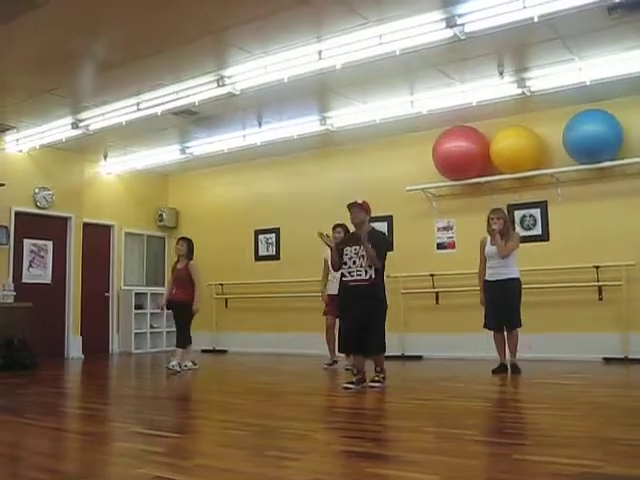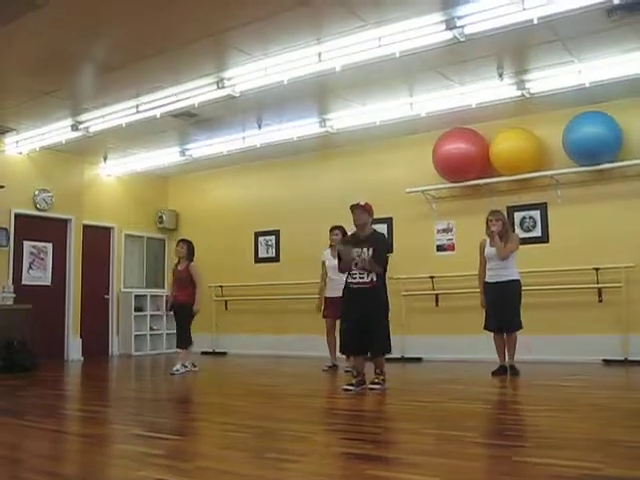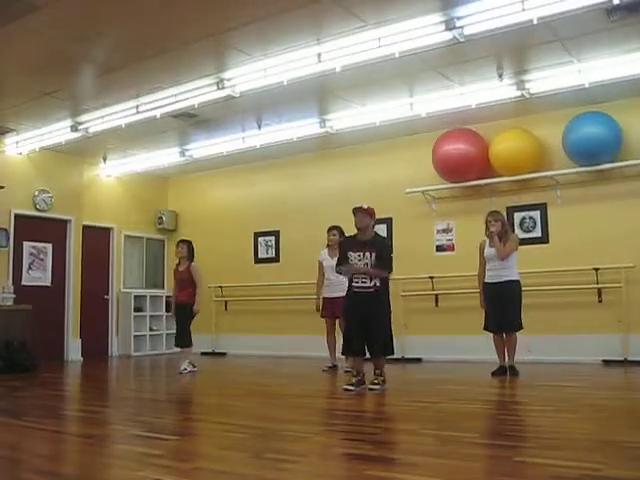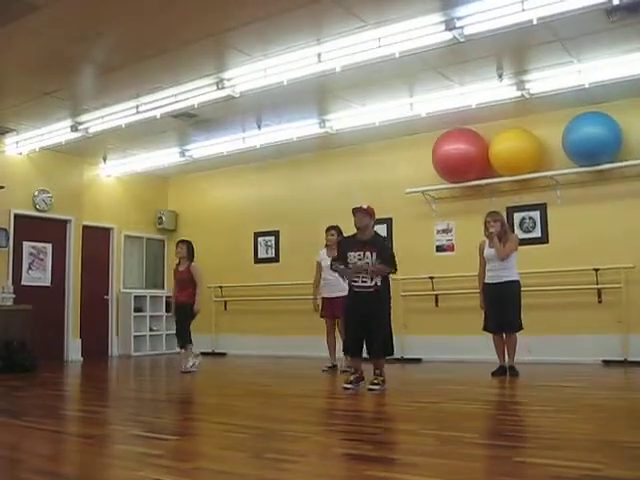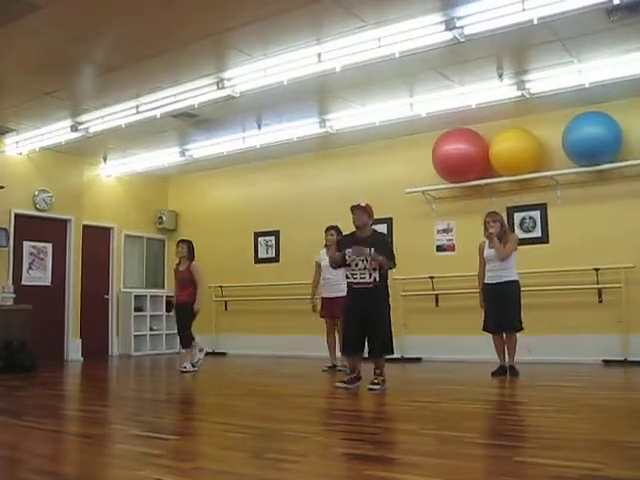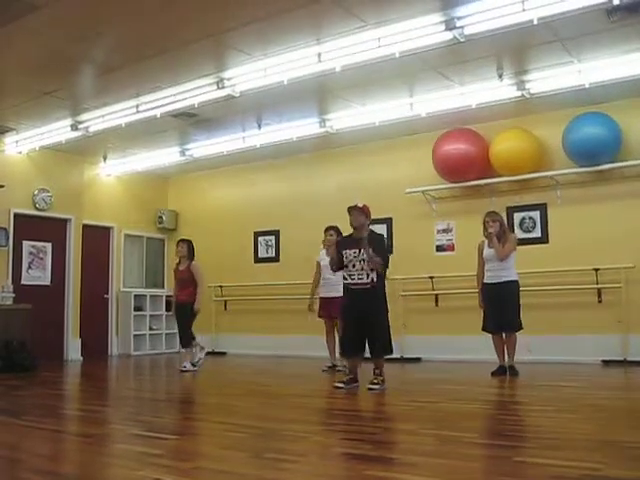
dt=0.1s
person 1, frame 1
left shoulder: (378, 237)
right shoulder: (346, 240)
left elbow: (378, 264)
right elbow: (335, 267)
left wrist: (365, 242)
right wrist: (333, 248)
left hip: (373, 296)
right hip: (349, 296)
left knee: (374, 337)
right knee: (351, 337)
left ankle: (380, 372)
right ankle: (359, 375)
person 1, frame 2
left shoulder: (379, 239)
right shoulder: (348, 241)
left elbow: (376, 267)
right elbow: (343, 269)
left wrist: (353, 256)
right wrist: (345, 256)
left hip: (375, 297)
right hip: (352, 297)
left knee: (377, 339)
right knee: (354, 339)
left ankle: (379, 375)
right ankle: (359, 376)
person 1, frame 3
left shoulder: (381, 243)
right shoulder: (347, 243)
left elbow: (385, 272)
right elbow: (341, 267)
left wrist: (360, 270)
right wrist: (346, 271)
left hip: (377, 300)
right hip: (354, 299)
left knee: (378, 340)
right knee: (353, 341)
left ankle: (379, 376)
right ankle: (358, 376)
person 1, frame 4
left shoulder: (381, 243)
right shoulder: (346, 243)
left elbow: (390, 268)
right elbow: (336, 264)
left wrist: (365, 268)
right wrist: (342, 270)
left hip: (377, 300)
right hip: (355, 299)
left knee: (378, 340)
right knee: (351, 339)
left ankle: (379, 376)
right ankle: (356, 373)
person 1, frame 5
left shoulder: (380, 239)
right shoulder: (345, 241)
left elbow: (390, 264)
right elbow: (336, 264)
left wrist: (369, 254)
right wrist: (334, 256)
left hip: (376, 297)
right hip: (354, 297)
left knee: (378, 338)
right knee: (351, 338)
left ankle: (379, 375)
right ankle: (354, 374)
person 1, frame 6
left shoulder: (377, 240)
right shoulder: (344, 243)
left elbow: (382, 266)
right elbow: (335, 267)
left wrist: (366, 250)
right wrist: (332, 254)
left hip: (374, 298)
right hip: (351, 298)
left knee: (377, 338)
right knee: (349, 339)
left ankle: (379, 375)
right ankle: (352, 375)
person 2, frame 1
left shoulder: (513, 237)
right shoulder: (485, 241)
left elbow: (504, 253)
right elbow: (482, 267)
left wrist: (497, 235)
right wrist: (481, 291)
left hip: (510, 282)
right hip: (491, 284)
left knee: (511, 324)
right knee: (495, 325)
left ankle: (513, 361)
right ankle: (502, 362)
person 2, frame 2
left shoulder: (512, 238)
right shoulder: (484, 243)
left elbow: (504, 255)
right elbow: (482, 269)
left wrist: (496, 237)
right wrist: (482, 293)
left hip: (510, 284)
right hip: (491, 286)
left knee: (511, 326)
right knee: (495, 327)
left ankle: (511, 363)
right ankle: (502, 364)
person 2, frame 3
left shoulder: (512, 238)
right shoulder: (483, 243)
left elbow: (503, 255)
right elbow: (482, 270)
left wrist: (496, 237)
right wrist: (481, 293)
left hip: (510, 284)
right hip: (491, 286)
left knee: (510, 327)
right knee: (495, 328)
left ankle: (511, 364)
right ankle: (502, 364)
person 2, frame 4
left shoulder: (511, 239)
right shoulder: (483, 244)
left elbow: (503, 255)
right elbow: (482, 270)
left wrist: (495, 238)
right wrist: (481, 293)
left hip: (510, 285)
right hip: (491, 287)
left knee: (510, 327)
right knee: (495, 328)
left ankle: (511, 364)
right ankle: (502, 365)
person 2, frame 5
left shoulder: (511, 239)
right shoulder: (483, 245)
left elbow: (503, 255)
right elbow: (481, 270)
left wrist: (495, 238)
right wrist: (481, 294)
left hip: (509, 285)
right hip: (490, 287)
left knee: (510, 326)
right knee: (494, 328)
left ankle: (511, 364)
right ankle: (502, 364)
person 2, frame 6
left shoulder: (510, 238)
right shoulder: (482, 244)
left elbow: (502, 256)
right elbow: (480, 270)
left wrist: (494, 238)
right wrist: (480, 293)
left hip: (508, 285)
right hip: (489, 287)
left knee: (510, 326)
right knee: (494, 328)
left ankle: (511, 363)
right ankle: (501, 364)
person 3, frame 1
right shoulder: (328, 252)
right elbow: (325, 275)
right wrist: (323, 292)
right hip: (332, 294)
right knee: (329, 327)
left ankle: (349, 359)
right ankle: (333, 358)
person 3, frame 2
right shoulder: (326, 254)
right elbow: (323, 278)
right wrist: (320, 298)
right hip: (330, 296)
right knee: (330, 329)
left ankle: (349, 361)
right ankle: (333, 361)
person 3, frame 3
right shoulder: (323, 254)
right elbow: (320, 278)
right wrist: (317, 297)
left hip: (343, 295)
right hip: (327, 296)
left knee: (345, 329)
right knee: (329, 329)
left ankle: (348, 362)
right ankle: (333, 362)
person 3, frame 4
right shoulder: (321, 254)
right elbow: (317, 278)
right wrist: (314, 297)
left hip: (342, 295)
right hip: (326, 296)
left knee: (343, 329)
right knee: (329, 329)
left ankle: (346, 361)
right ankle: (333, 362)
person 3, frame 5
right shoulder: (321, 254)
right elbow: (317, 277)
right wrist: (312, 297)
left hip: (341, 295)
right hip: (326, 296)
left knee: (341, 329)
right knee: (329, 329)
left ankle: (344, 361)
right ankle: (333, 361)
person 3, frame 6
right shoulder: (321, 254)
right elbow: (317, 278)
right wrist: (311, 297)
left hip: (340, 296)
right hip: (324, 296)
left knee: (341, 329)
right knee: (329, 329)
right ankle: (333, 361)
person 4, frame 1
left shoulder: (191, 264)
right shoulder: (175, 265)
left elbow: (197, 284)
right elbow: (171, 284)
left wrist: (196, 303)
right wrist: (165, 300)
left hip: (188, 302)
right hip: (176, 301)
left knee: (182, 330)
right knee: (183, 331)
left ankle: (176, 361)
right ankle: (188, 361)
person 4, frame 2
left shoulder: (191, 266)
right shoulder: (175, 267)
left elbow: (198, 285)
left wrist: (196, 303)
right wrist: (169, 303)
left hip: (188, 303)
right hip: (178, 303)
left knee: (182, 331)
right knee: (184, 332)
left ankle: (180, 363)
right ankle: (188, 362)
person 4, frame 3
left shoulder: (192, 266)
right shoulder: (176, 268)
left elbow: (199, 285)
left wrist: (197, 303)
right wrist: (173, 305)
left hip: (189, 303)
right hip: (179, 303)
left knee: (182, 331)
right knee: (184, 332)
left ankle: (186, 361)
right ankle: (190, 363)
person 4, frame 4
left shoulder: (192, 266)
right shoulder: (176, 268)
left elbow: (199, 285)
left wrist: (197, 303)
right wrist: (173, 305)
left hip: (189, 303)
right hip: (179, 304)
left knee: (181, 331)
right knee: (184, 331)
left ankle: (191, 357)
right ankle: (189, 363)
person 4, frame 5
left shoulder: (193, 265)
right shoulder: (177, 268)
left elbow: (200, 285)
left wrist: (197, 303)
right wrist: (174, 304)
left hip: (190, 303)
right hip: (180, 303)
left knee: (184, 330)
right knee: (183, 332)
left ankle: (197, 351)
right ankle: (190, 361)
person 4, frame 6
left shoulder: (193, 265)
right shoulder: (176, 267)
left elbow: (200, 285)
left wrist: (197, 302)
right wrist: (174, 304)
left hip: (190, 302)
right hip: (180, 303)
left knee: (185, 330)
right knee: (183, 331)
left ankle: (196, 352)
right ankle: (191, 358)
